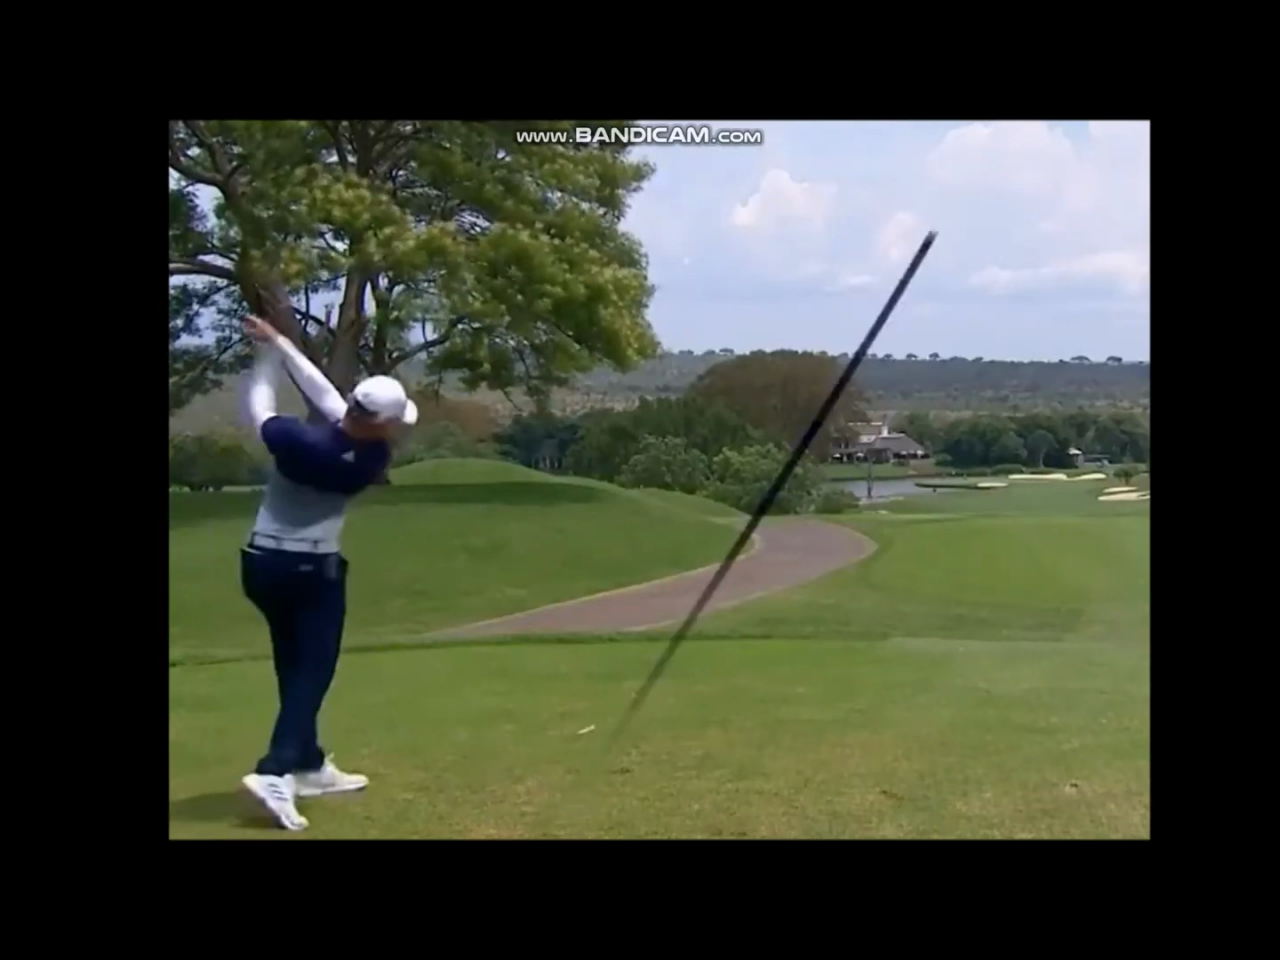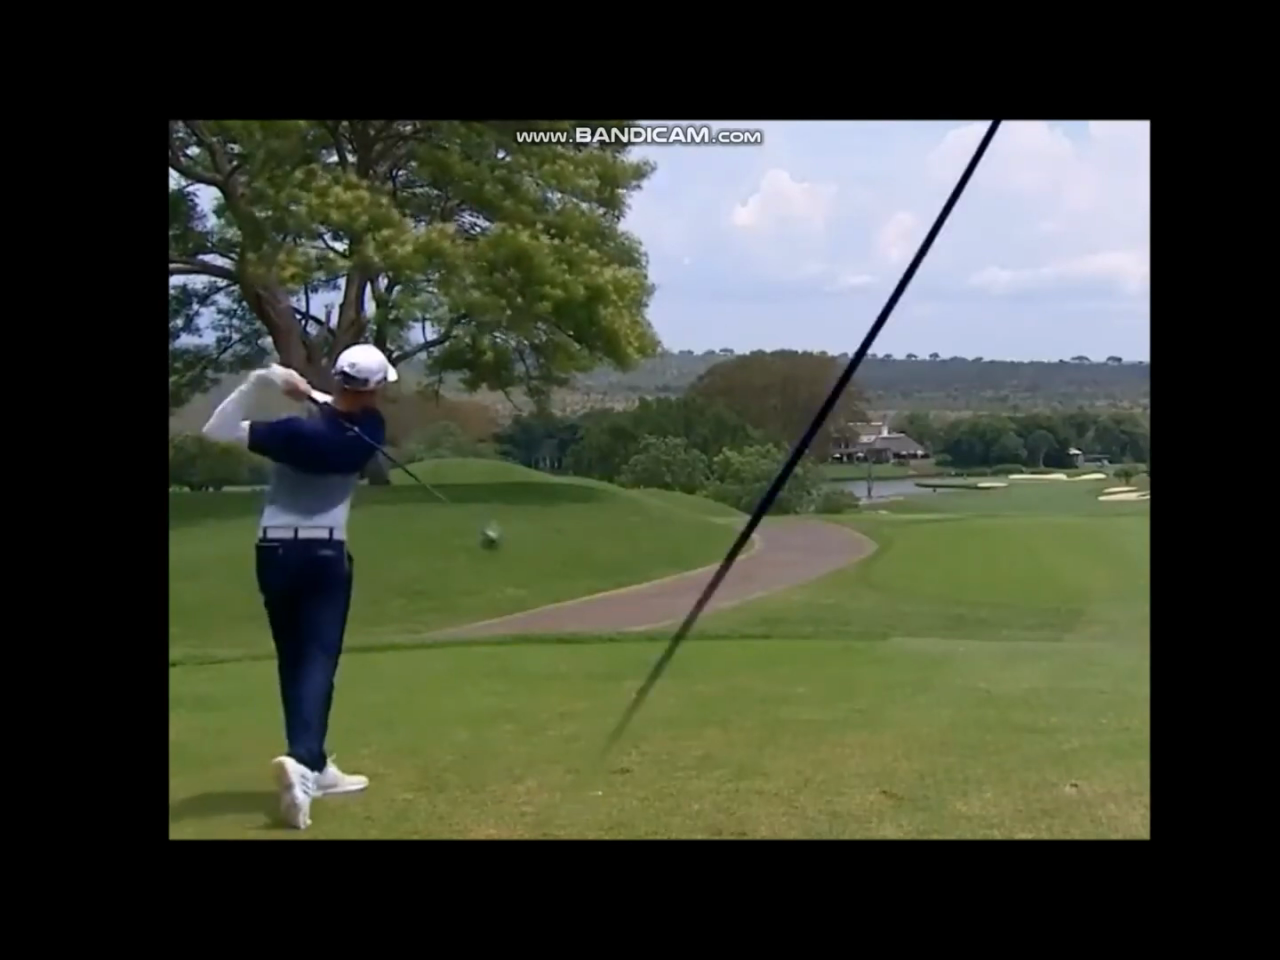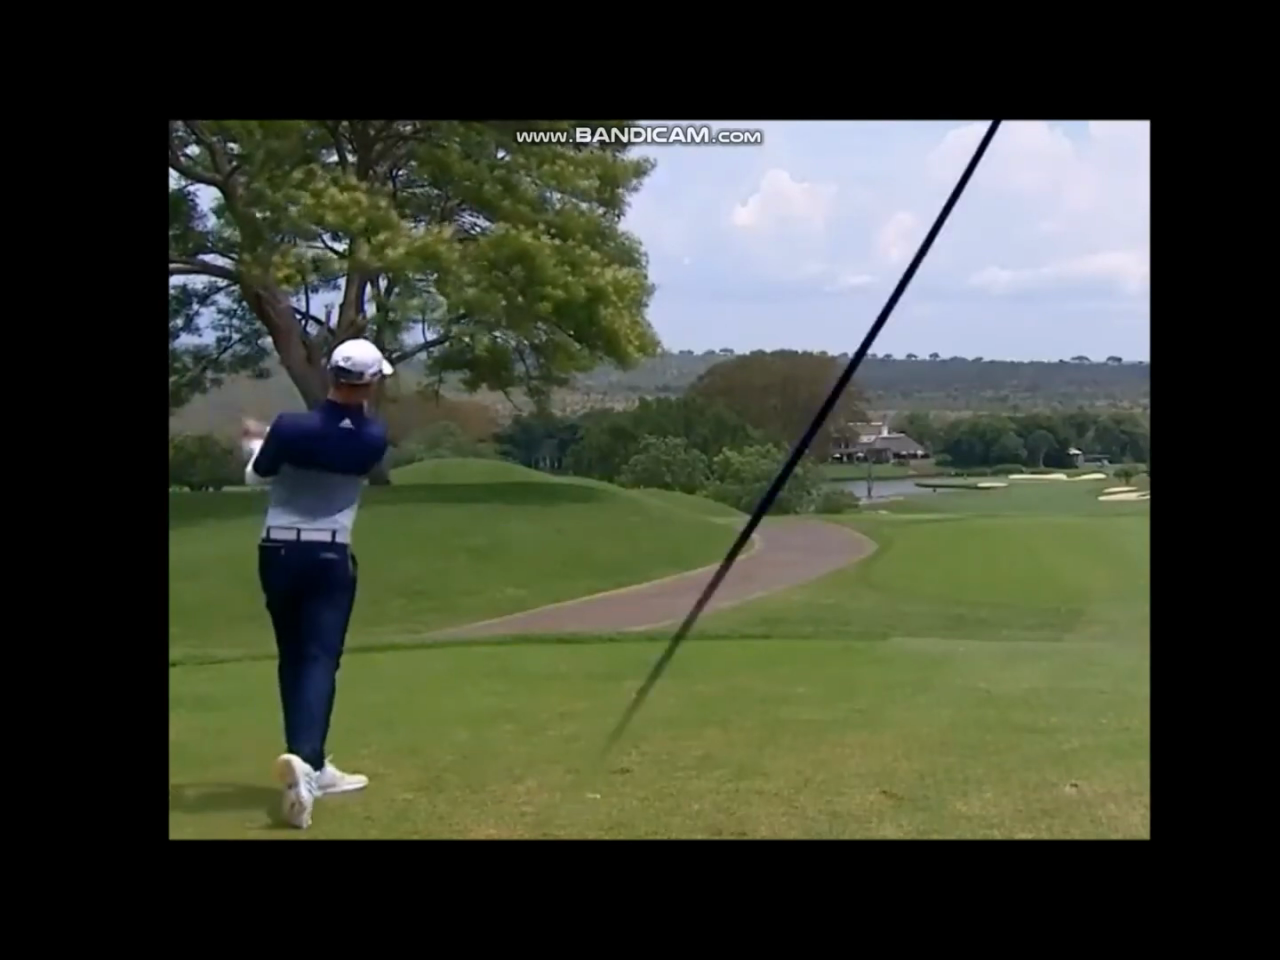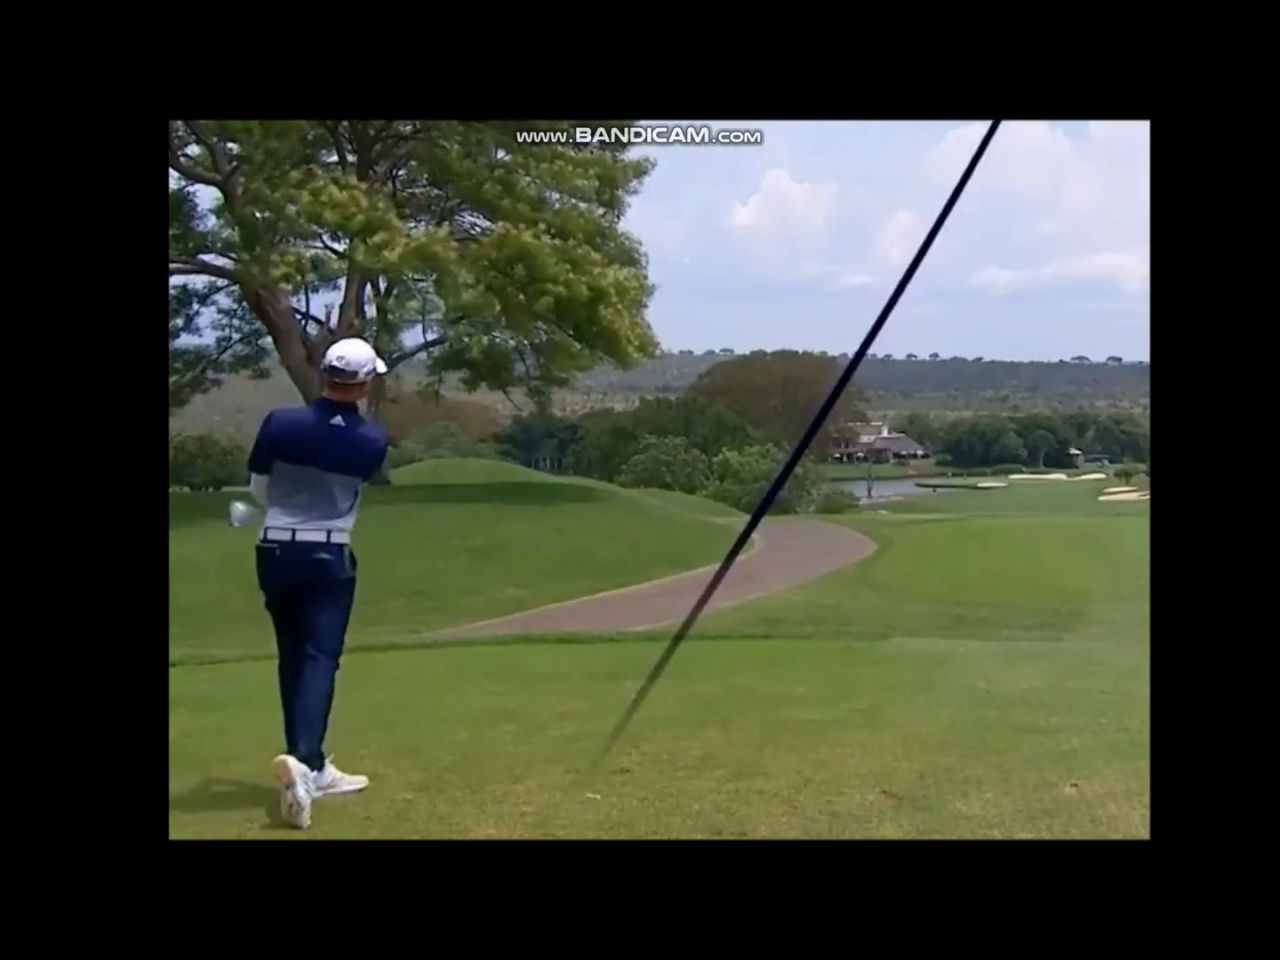
dt=0.3s
person 1, frame 1
left shoulder: (298, 441)
right shoulder: (371, 458)
left elbow: (256, 411)
right elbow: (334, 409)
left wrist: (273, 348)
right wrist: (281, 345)
left hip: (261, 563)
right hip: (313, 568)
left knee: (299, 657)
right knee: (312, 669)
left ankle: (307, 766)
right ankle: (275, 773)
person 1, frame 2
left shoulder: (297, 430)
right shoulder: (371, 432)
left elbow: (218, 430)
right elbow: (341, 415)
left wrist: (260, 380)
right wrist: (306, 390)
left hip: (274, 553)
right hip: (326, 556)
left knee: (292, 660)
right knee: (318, 660)
left ankle: (313, 766)
right ankle: (303, 760)
person 1, frame 3
left shoulder: (293, 429)
right shoulder: (374, 439)
left elbow: (256, 477)
left wrist: (260, 441)
right wrist: (271, 435)
left hip: (278, 553)
right hip: (329, 558)
left knee: (294, 660)
right knee: (319, 659)
left ankle: (310, 766)
right ankle: (305, 758)
person 1, frame 4
left shoulder: (281, 423)
right shoulder: (372, 440)
left elbow: (258, 482)
left hip: (304, 559)
right hip: (305, 557)
left knee: (313, 653)
right knee: (317, 660)
left ankle: (308, 769)
right ankle: (298, 769)
